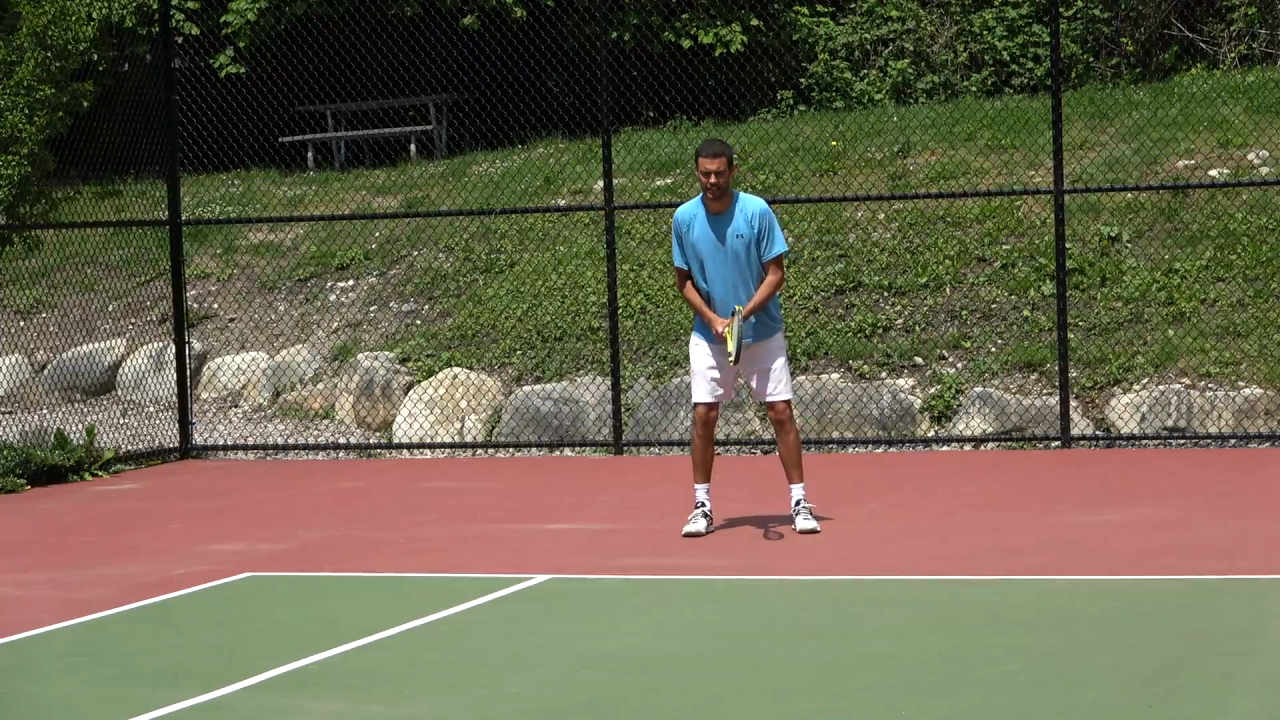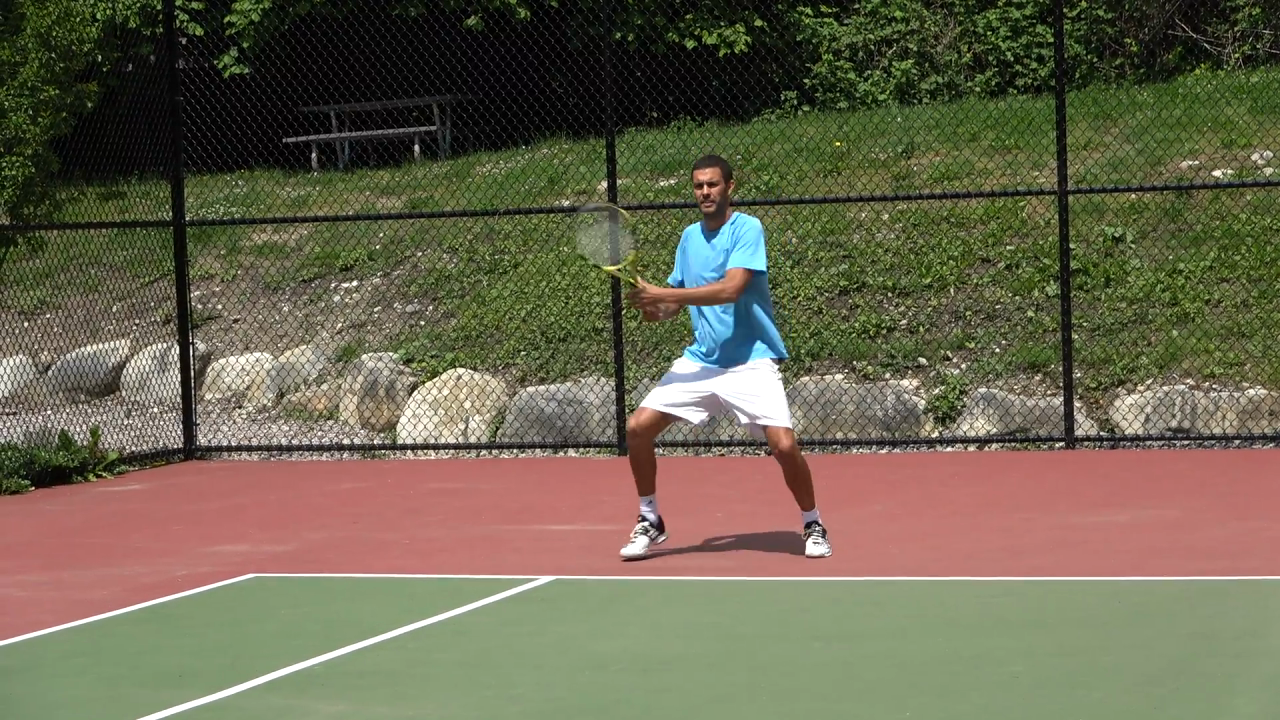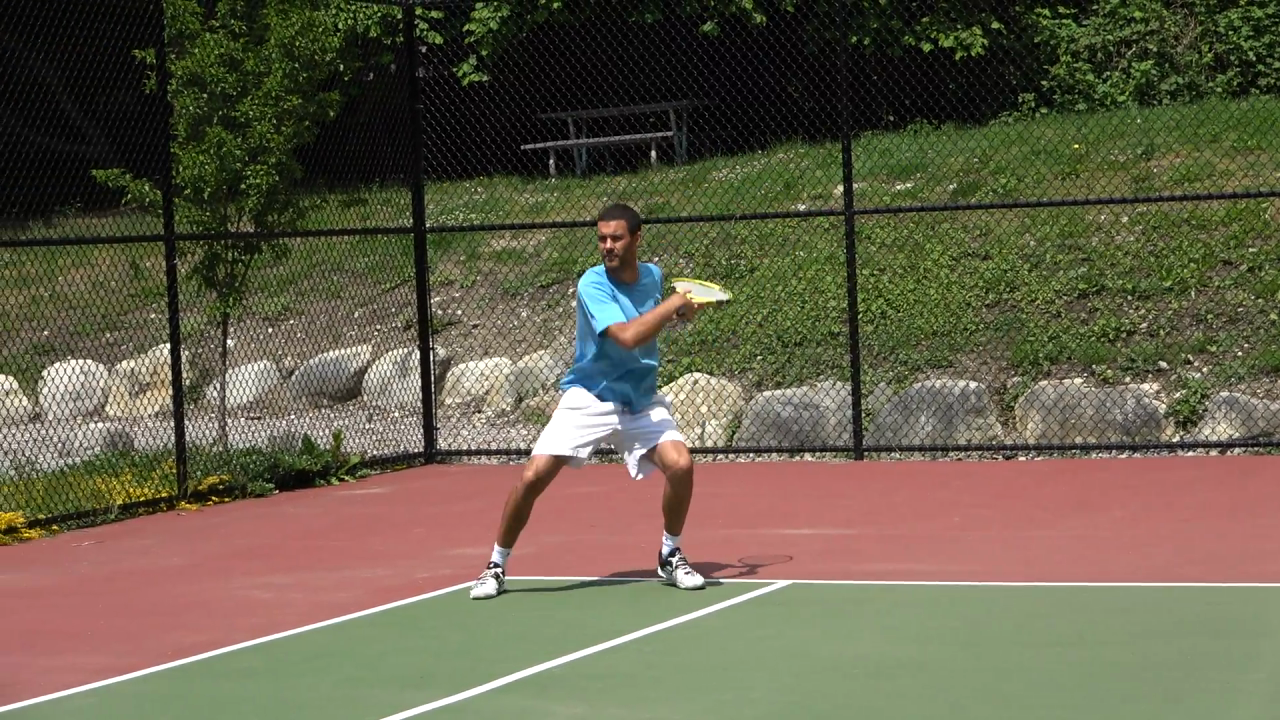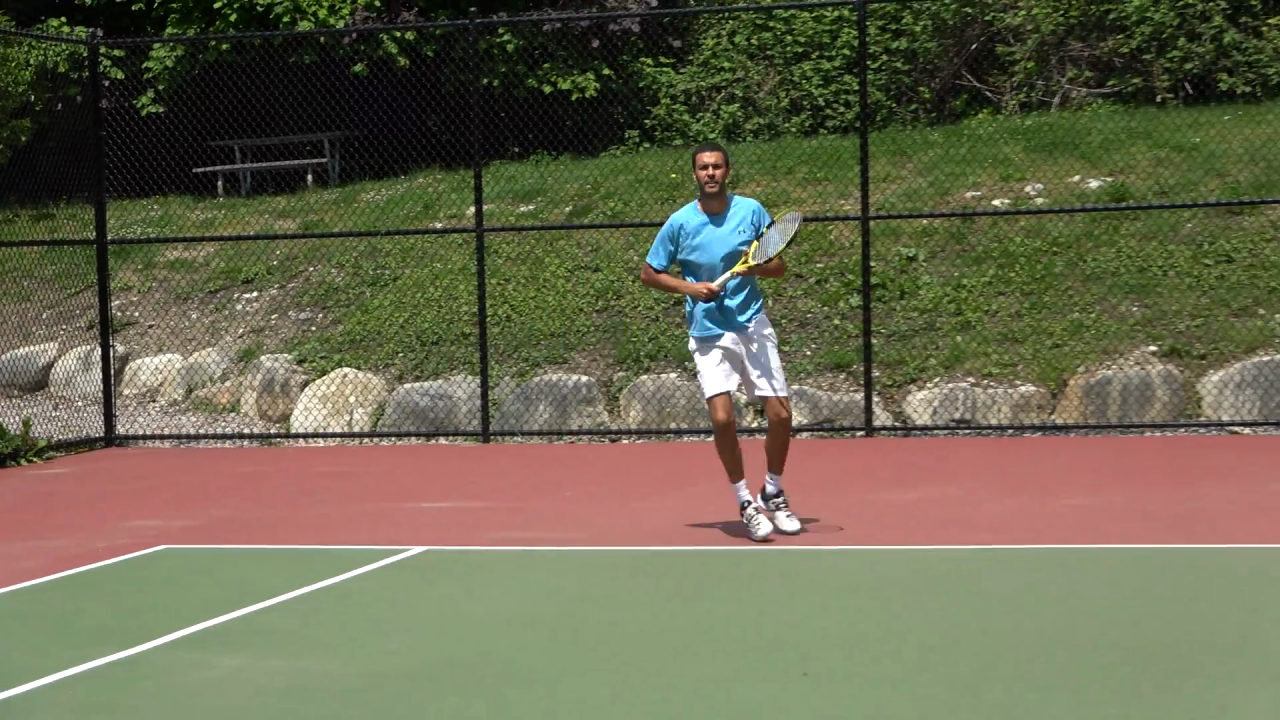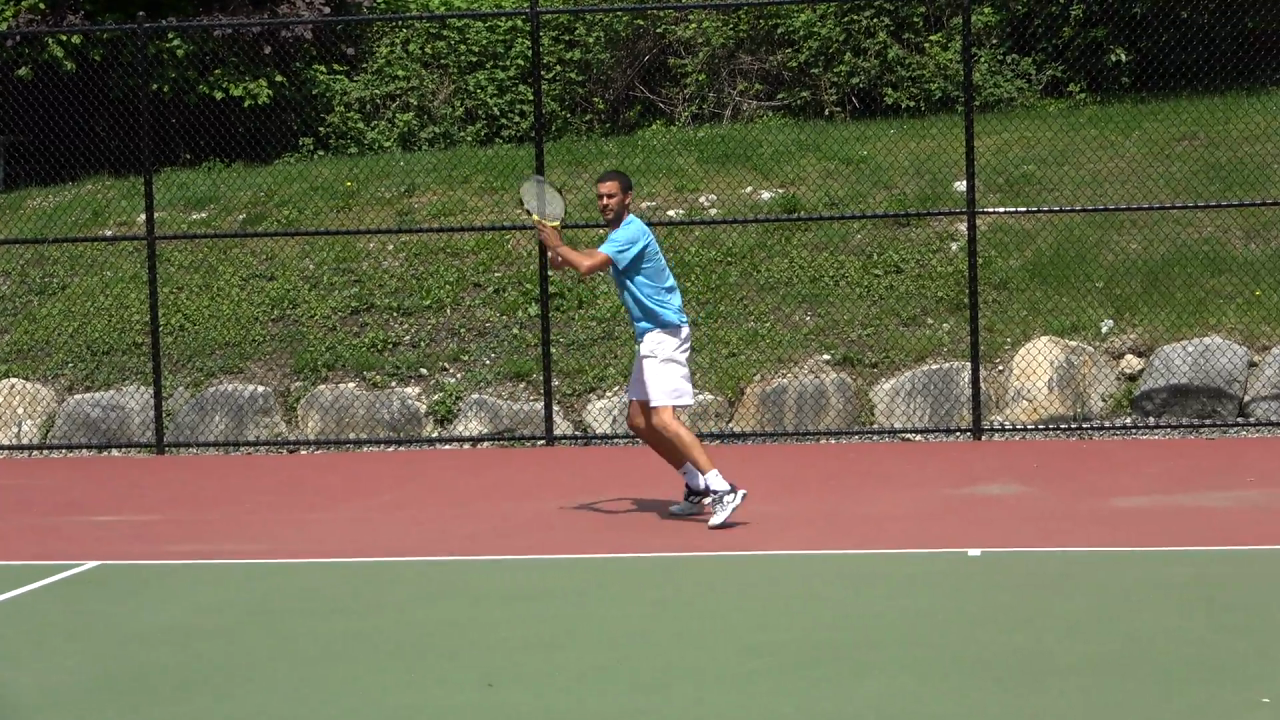
dt=1s
person 1, frame 1
left shoulder: (757, 211)
right shoulder: (683, 218)
left elbow: (775, 273)
right elbow: (684, 279)
left wrist: (742, 315)
right wrist: (712, 319)
left hip: (762, 332)
right hip: (708, 335)
left knee: (781, 413)
right knee: (703, 416)
left ankle: (799, 501)
right ankle: (702, 506)
person 1, frame 2
left shoulder: (748, 229)
right shoulder: (690, 237)
left elbow: (732, 288)
right elbow: (678, 295)
left wrist: (667, 294)
right wrist: (655, 305)
left hip: (752, 359)
right hip: (700, 361)
left knee: (784, 445)
right knee: (637, 428)
left ankle: (812, 524)
right ankle: (650, 522)
person 1, frame 3
left shoulder: (651, 275)
right shoulder: (591, 285)
right elbow: (628, 337)
left wrist: (679, 311)
right wrist: (671, 304)
left hip: (642, 399)
right hip: (589, 397)
left knee: (681, 464)
right knee: (533, 476)
left ankle: (670, 553)
right ankle: (496, 565)
person 1, frame 4
left shoulder: (752, 210)
right shoulder: (680, 222)
left elbow: (778, 268)
right elbow: (648, 274)
left wrist: (755, 267)
right wrist: (690, 287)
left hip: (753, 327)
right hip: (709, 333)
left knee: (780, 416)
right knee: (722, 418)
left ankle: (772, 495)
right ankle: (745, 502)
person 1, frame 5
left shoulder: (633, 232)
right shoulder: (619, 232)
left elbow: (586, 266)
right elbow: (587, 260)
left wrist: (555, 245)
right wrist: (560, 250)
left hip: (664, 336)
right hip: (650, 337)
left knee: (663, 420)
right knee: (638, 421)
left ankle: (723, 490)
right ankle: (699, 486)
